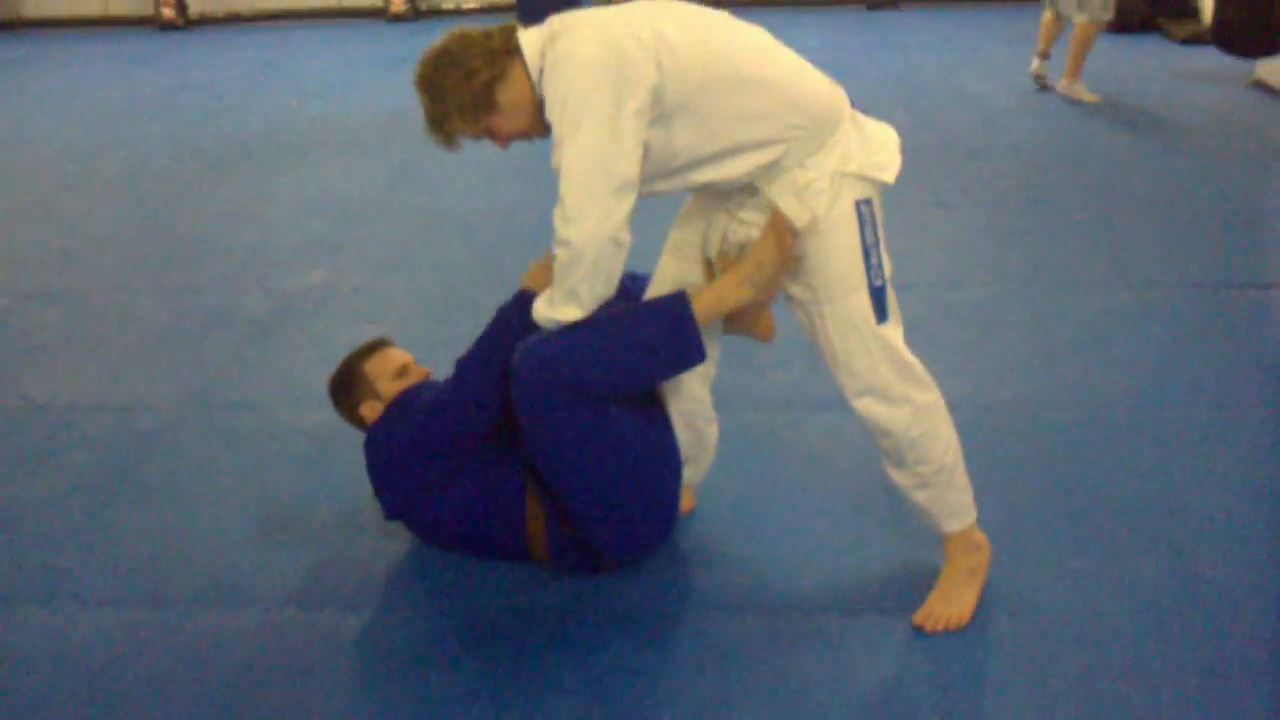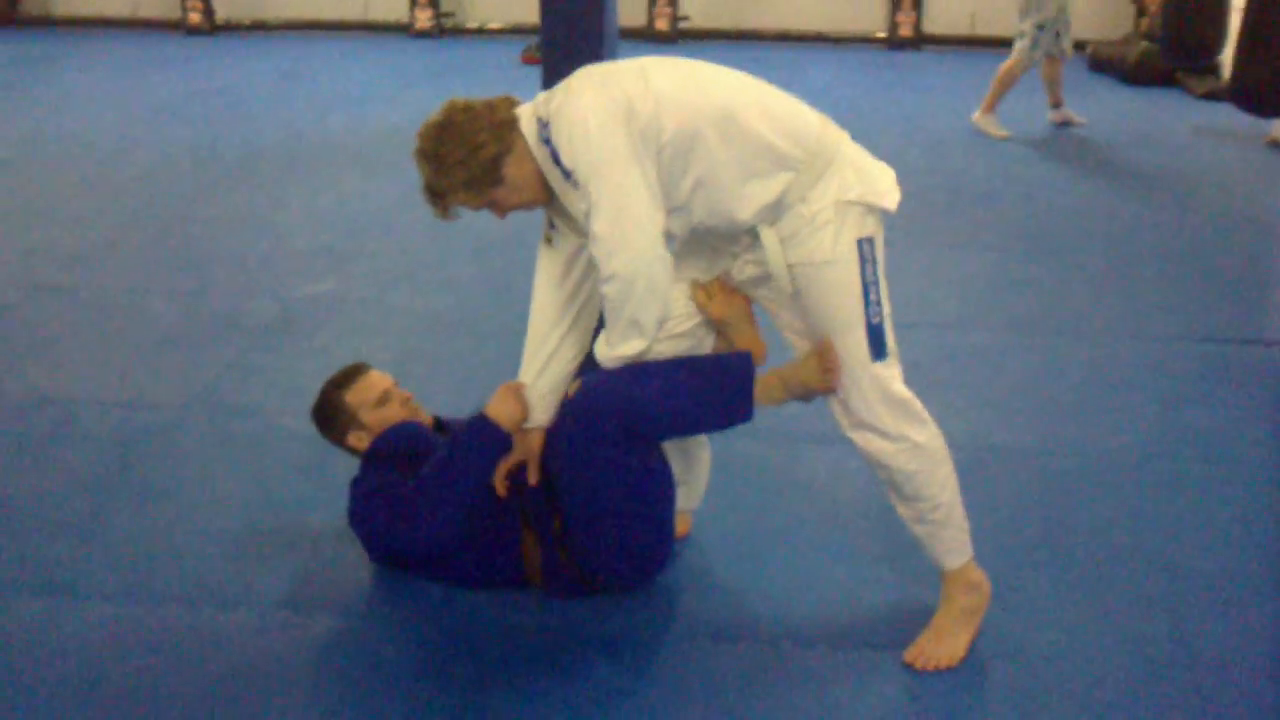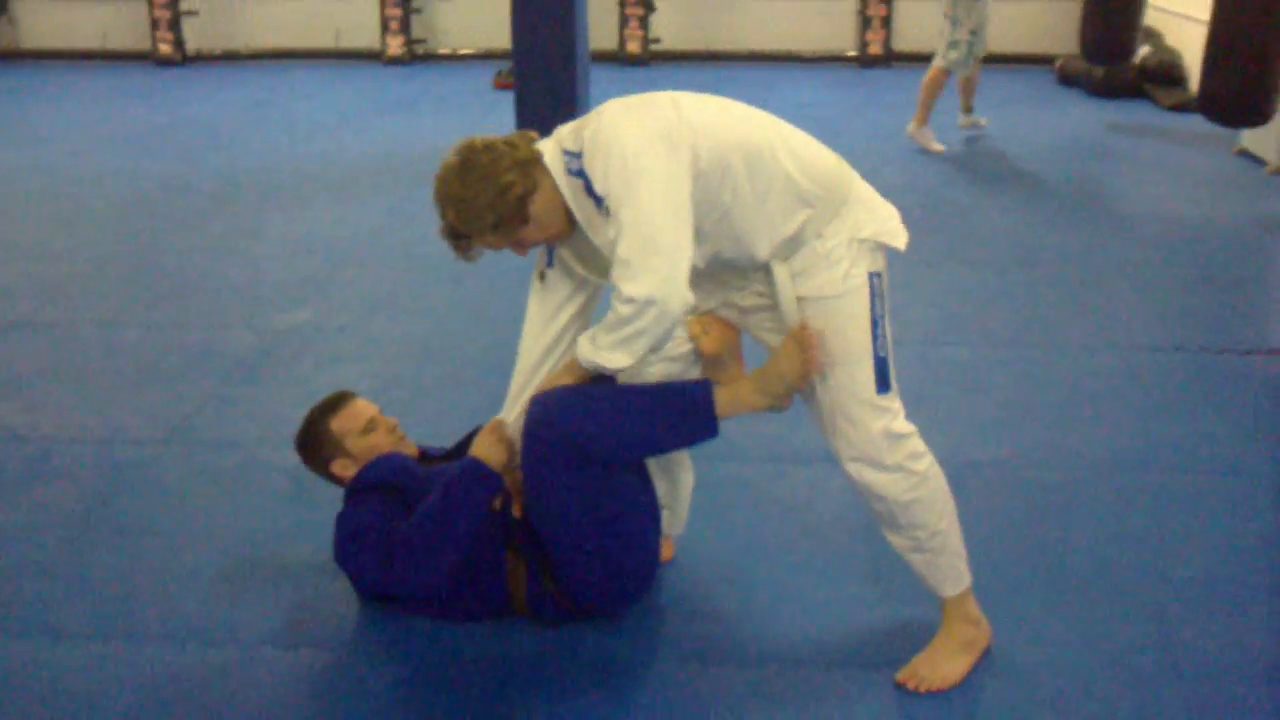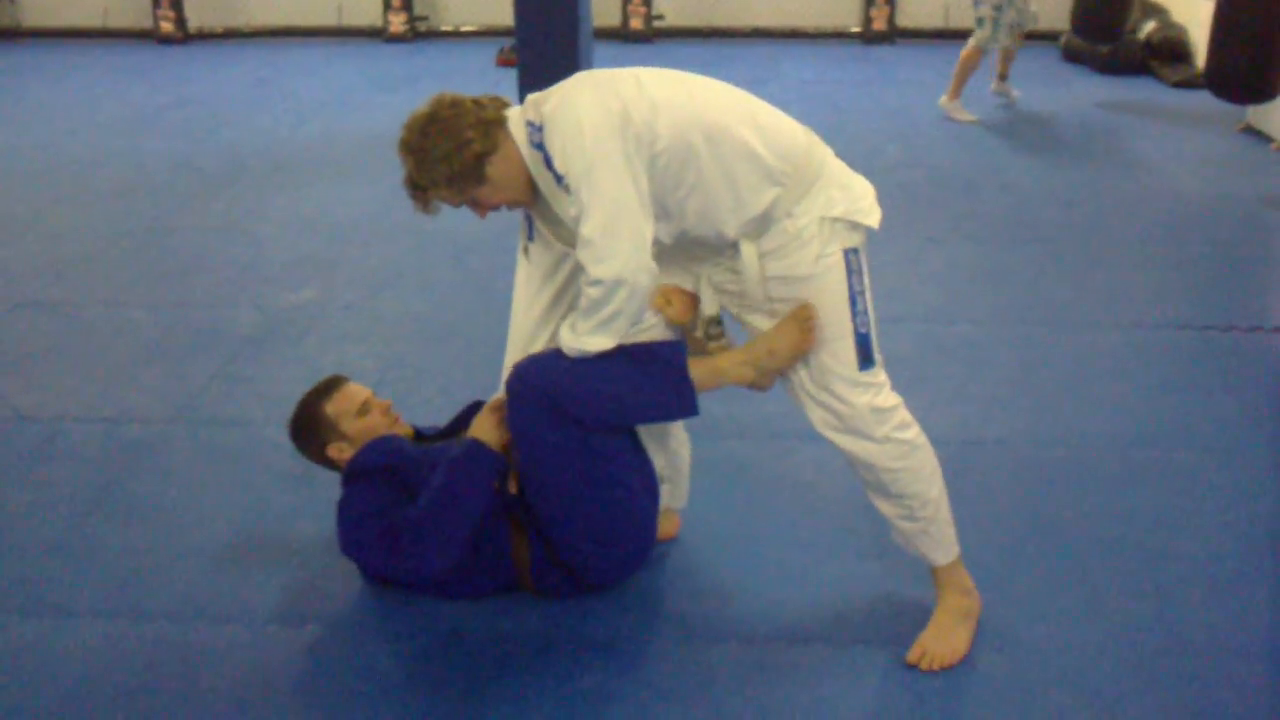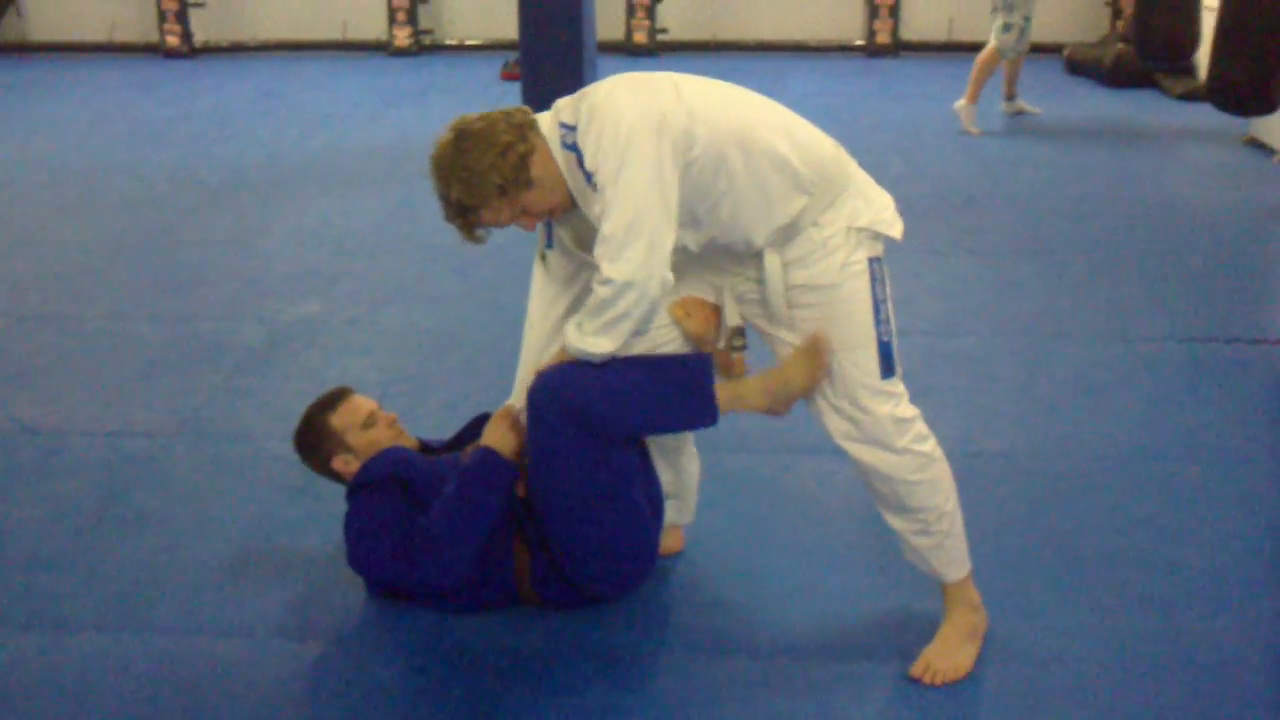
dt=0.7s
person 1, frame 1
left shoulder: (585, 66)
right shoulder: (567, 57)
left elbow: (593, 233)
right elbow: (592, 207)
left wrist: (551, 330)
right wrist: (561, 329)
left hip: (815, 172)
right hip: (738, 178)
left knee: (873, 373)
left ankle: (964, 543)
right ankle: (672, 485)
person 1, frame 2
left shoulder: (583, 121)
right shoulder: (558, 152)
left elbow: (635, 269)
right elbow: (563, 291)
left wrist: (610, 371)
right wrist: (535, 418)
left hip: (816, 202)
right hip: (732, 217)
left knee: (870, 401)
right knee: (660, 356)
left ankle: (961, 579)
person 1, frame 3
left shoulder: (621, 153)
right shoulder: (564, 184)
left elbow: (654, 298)
right elbow: (553, 318)
left wrist: (577, 367)
left hip: (820, 240)
left knee: (869, 440)
right knee: (647, 382)
left ankle: (963, 616)
person 1, frame 4
left shoulder: (578, 127)
right shoulder: (539, 154)
left elbow: (619, 277)
right elbow: (543, 287)
left wrist: (568, 359)
left hip: (797, 216)
left knee: (857, 410)
left ankle: (955, 588)
person 1, frame 5
left shoulder: (618, 128)
right shoulder: (563, 171)
left elbow: (632, 280)
right elbow: (558, 298)
left wrist: (563, 360)
left hip: (818, 227)
left knee: (872, 418)
left ankle: (963, 605)
person 2, frame 1
left shoulder: (444, 432)
right shoulder: (397, 447)
right elbow: (473, 394)
right wrist: (528, 300)
left hip: (637, 474)
right hip: (622, 508)
right knee: (540, 363)
left ankle: (730, 307)
right ankle: (735, 289)
person 2, frame 2
left shoulder: (441, 436)
right shoulder: (377, 499)
right elbow: (424, 519)
right wrist: (491, 429)
left hip: (607, 495)
right hip: (606, 546)
right knee: (600, 400)
left ankle: (730, 342)
right ankle: (782, 383)
person 2, frame 3
left shoulder: (430, 466)
right shoulder: (363, 530)
right elbow: (419, 566)
right wrist: (479, 470)
left hip: (617, 524)
right hip: (595, 567)
right knee: (557, 419)
left ankle: (716, 369)
right ankle: (753, 392)
person 2, frame 4
left shoulder: (422, 445)
right shoulder: (365, 512)
right elbow: (426, 553)
left wrist: (520, 441)
right wrist: (478, 450)
left hip: (620, 499)
right hip: (594, 541)
right knee: (536, 382)
right ankle: (739, 365)
person 2, frame 5
left shoulder: (424, 459)
right shoulder: (370, 526)
right elbow: (440, 562)
right wrist: (492, 459)
left hip: (614, 502)
right hip: (599, 549)
right knee: (558, 390)
left ankle: (717, 362)
right ankle: (757, 391)
